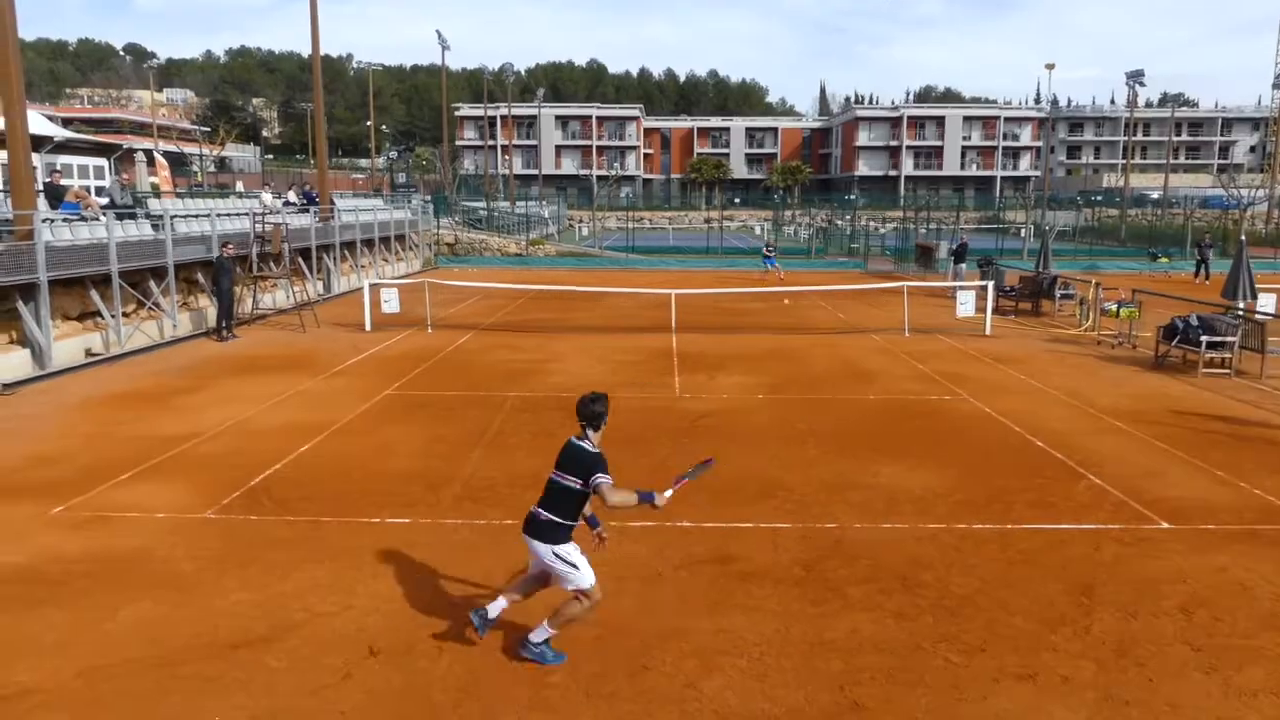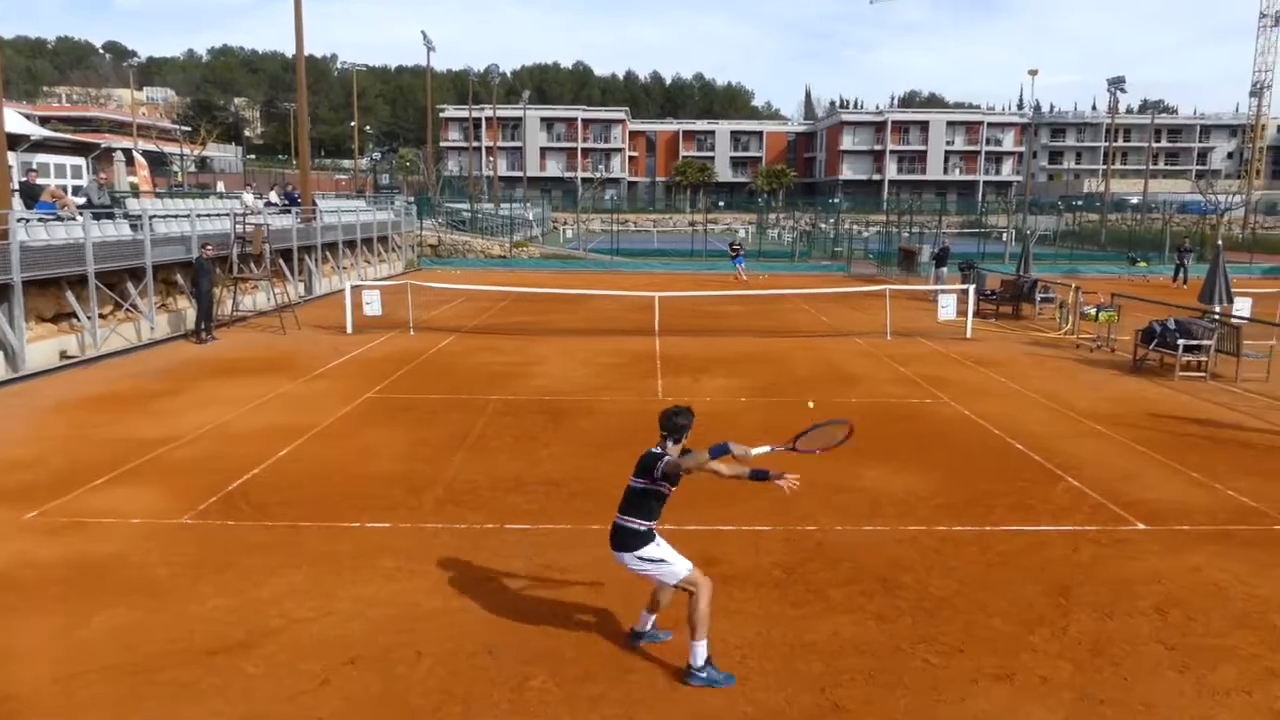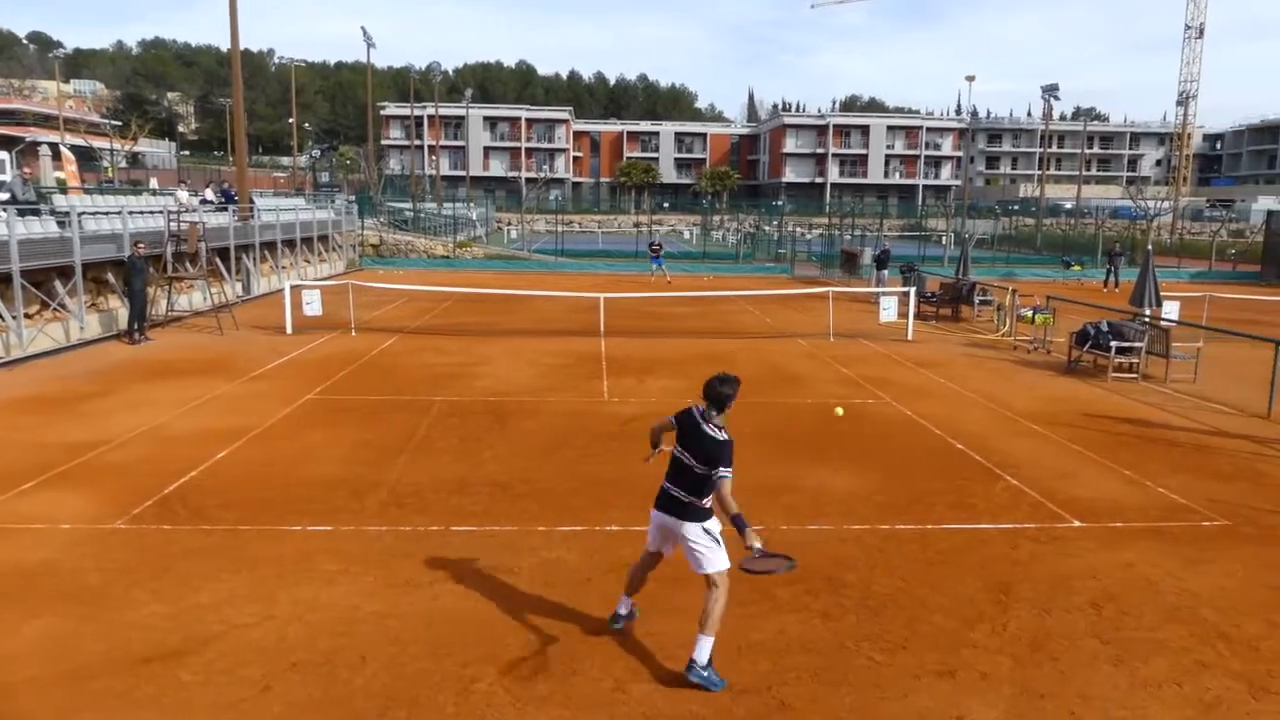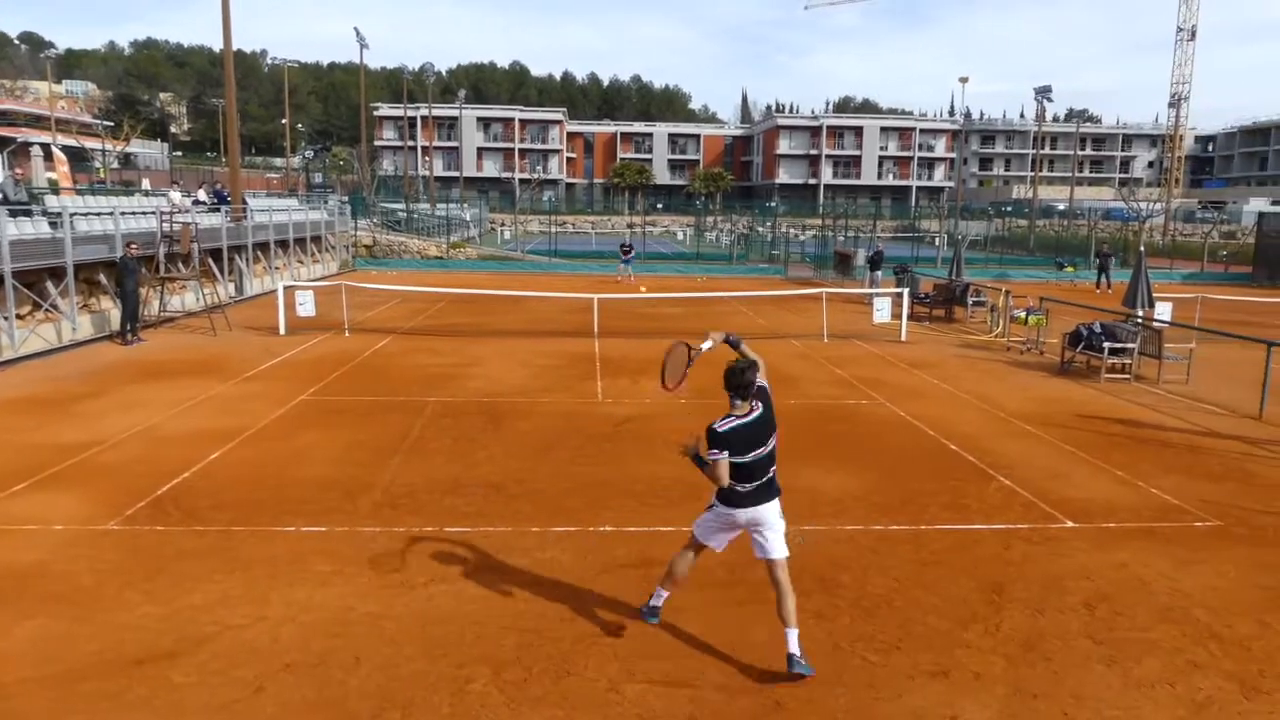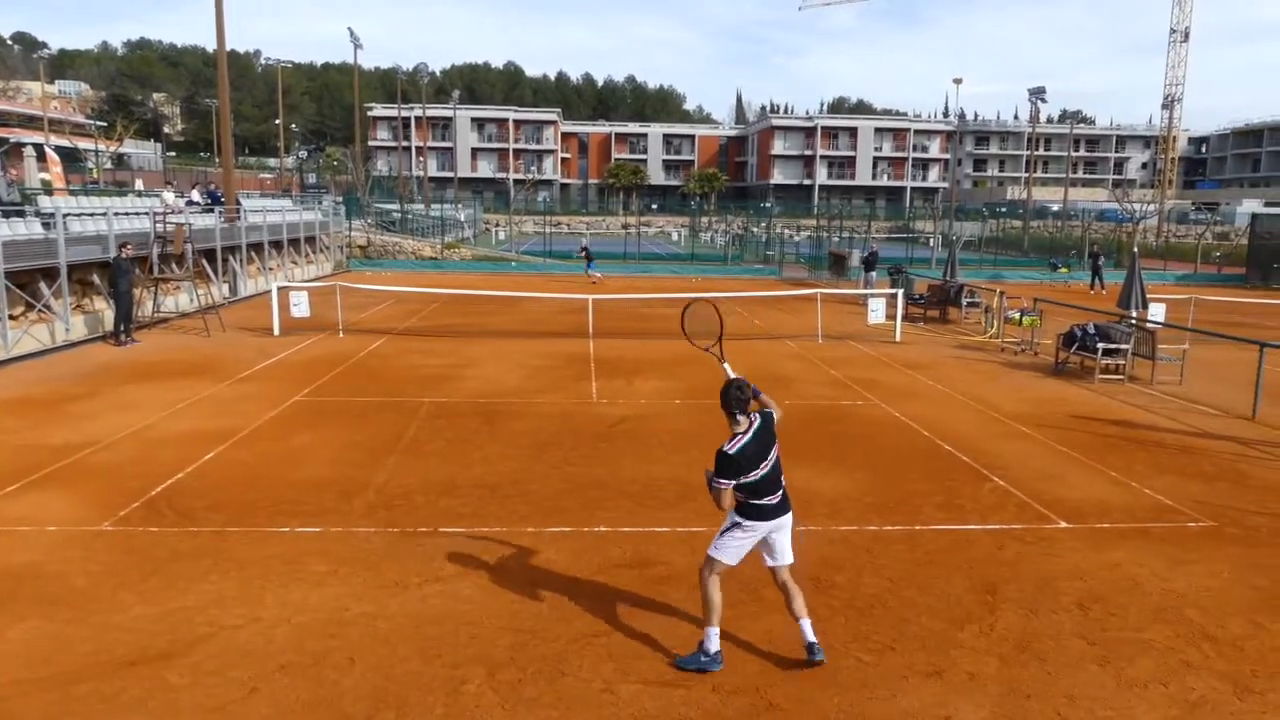
dt=0.3s
person 1, frame 1
left shoulder: (574, 445)
right shoulder: (593, 458)
right elbow: (610, 498)
left wrist: (593, 523)
right wrist: (650, 497)
left hip: (538, 530)
right hip: (551, 540)
left knee: (541, 576)
right knee: (589, 595)
left ankle: (487, 614)
right ankle: (535, 642)
person 1, frame 2
left shoulder: (675, 455)
right shoulder: (654, 460)
left elbow: (723, 468)
right elbow: (684, 465)
left wrist: (767, 474)
right wrist: (723, 447)
left hip: (637, 538)
right hip: (632, 545)
left knee: (673, 571)
right knee: (702, 586)
left ankle: (643, 628)
right ankle: (699, 667)
person 1, frame 3
left shoulder: (692, 415)
right shoulder: (722, 444)
left elbow: (657, 429)
right elbow: (723, 494)
left wrist: (656, 447)
right wrist: (744, 528)
left hip: (663, 510)
right hip: (693, 520)
left knee: (651, 557)
right knee: (719, 586)
left ankle: (622, 613)
right ankle: (699, 664)
person 1, frame 4
left shoulder: (718, 430)
right shoulder: (764, 405)
left elbow: (721, 481)
right elbow: (757, 365)
left wrist: (696, 456)
right wrist: (732, 341)
left hip: (733, 506)
right hip: (767, 504)
left knee: (691, 549)
right knee: (780, 577)
left ankle: (655, 604)
right ankle: (795, 656)
person 1, frame 5
left shoulder: (728, 455)
right shoulder: (763, 421)
left elbow: (723, 504)
right elbow: (777, 411)
left wrist: (711, 480)
right wrist: (754, 392)
left hip: (750, 520)
right hip: (781, 515)
left knee: (709, 573)
right knee: (783, 579)
left ankle: (710, 652)
right ankle: (812, 645)
